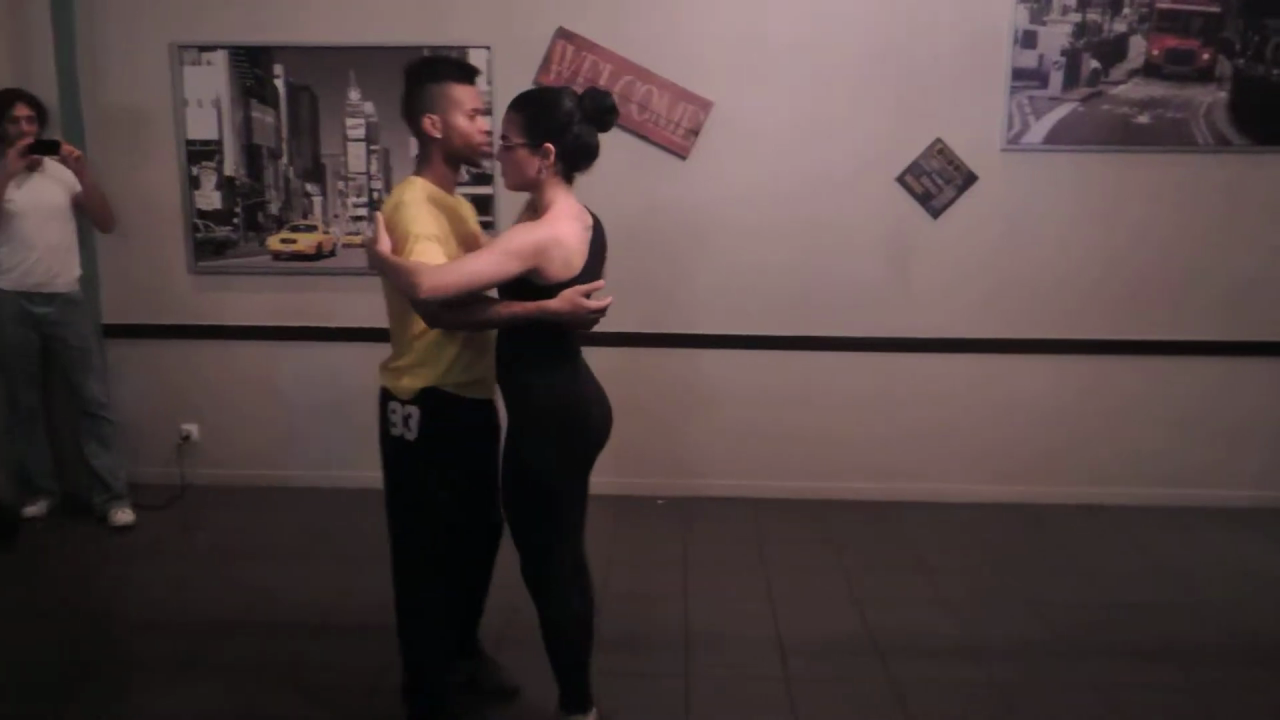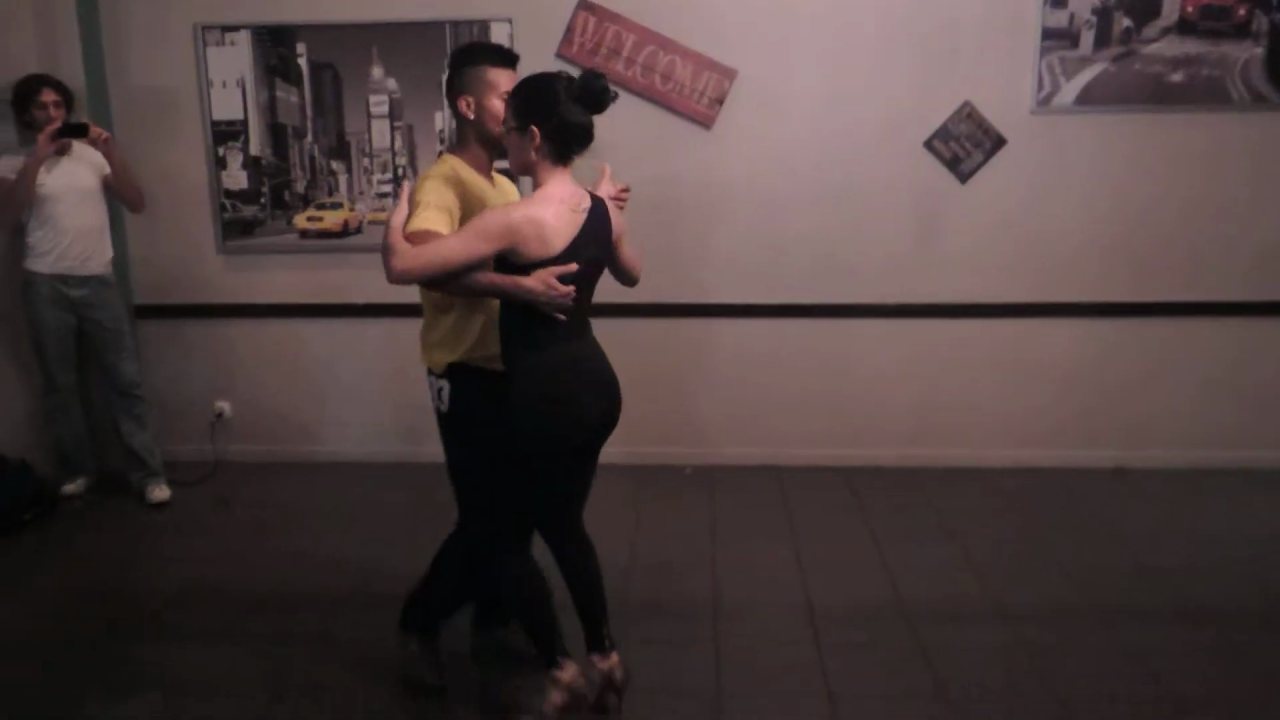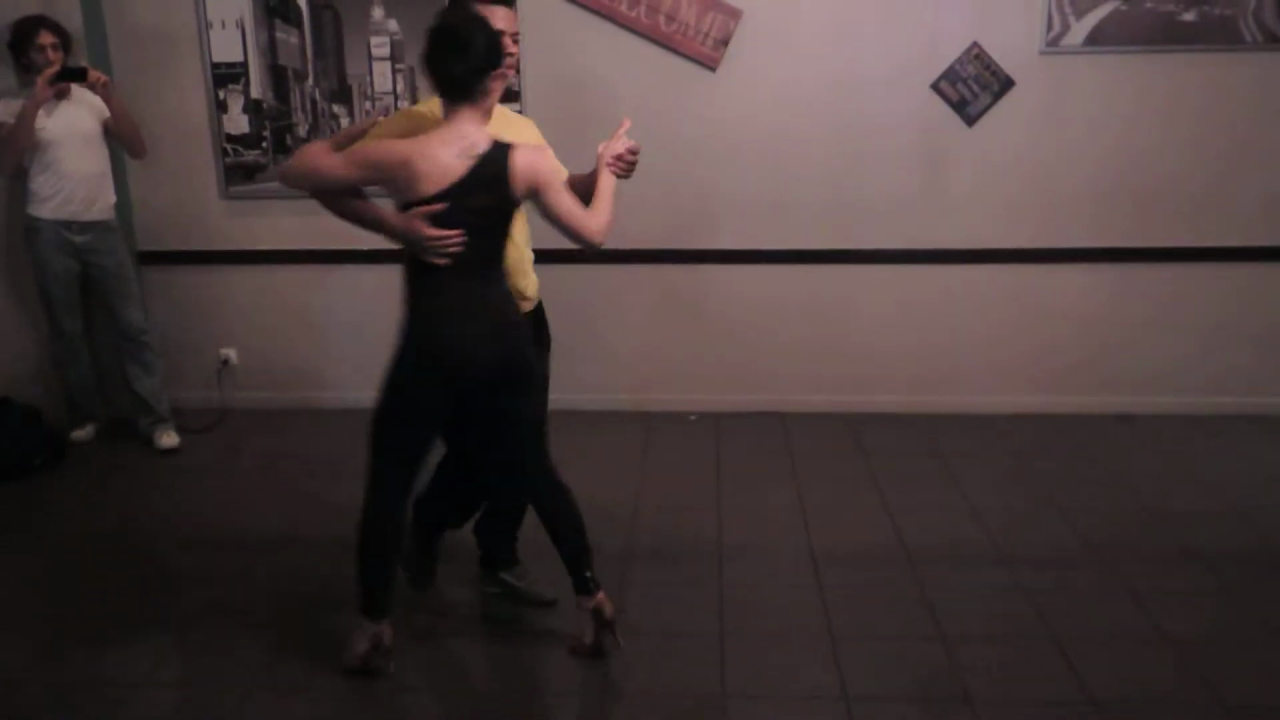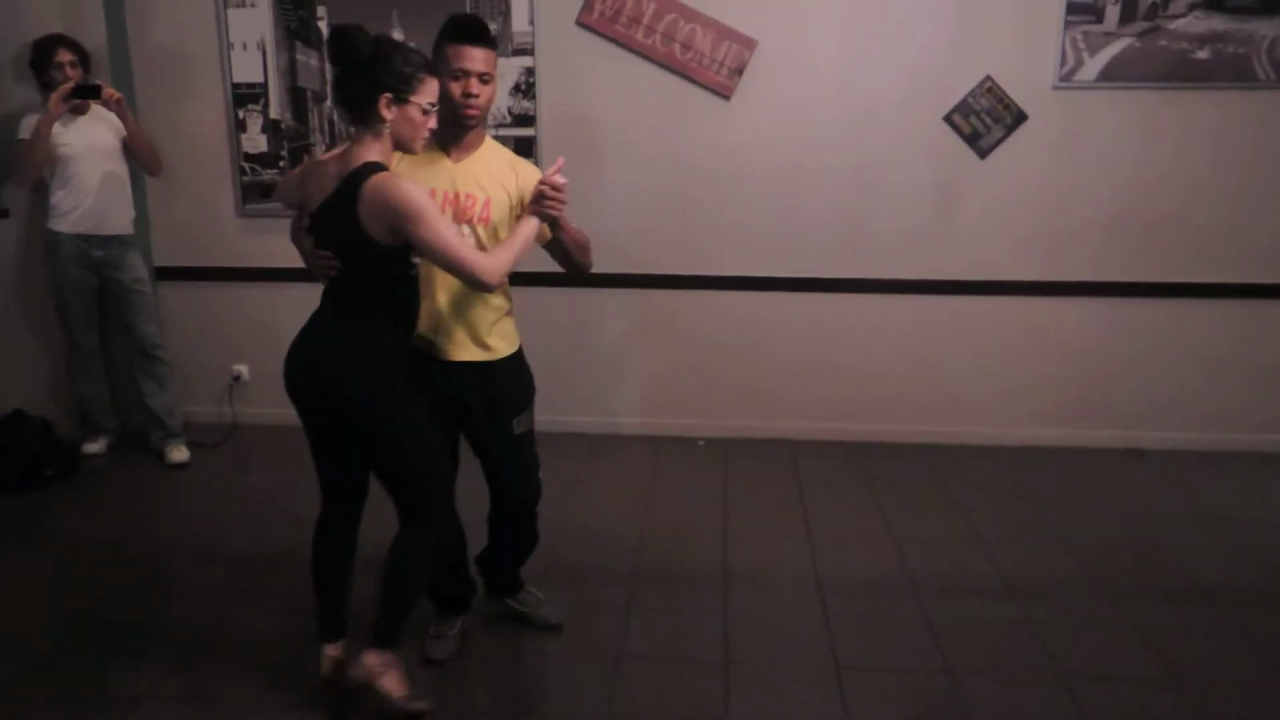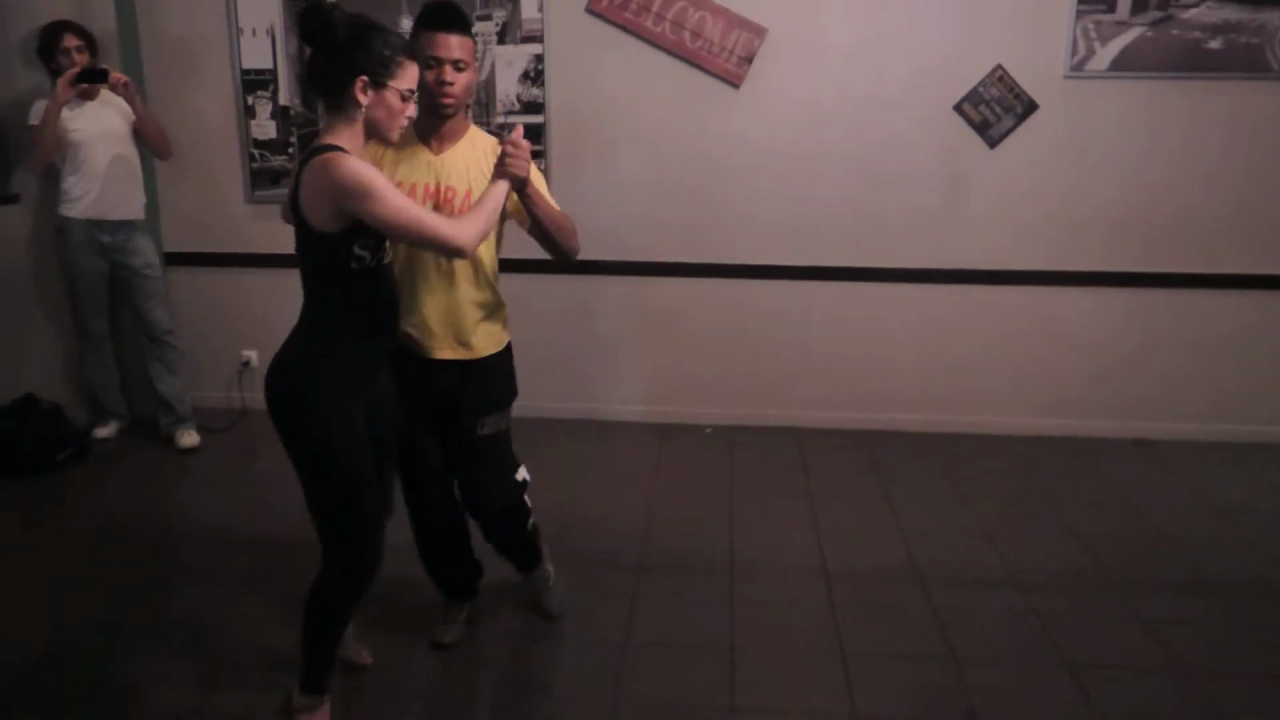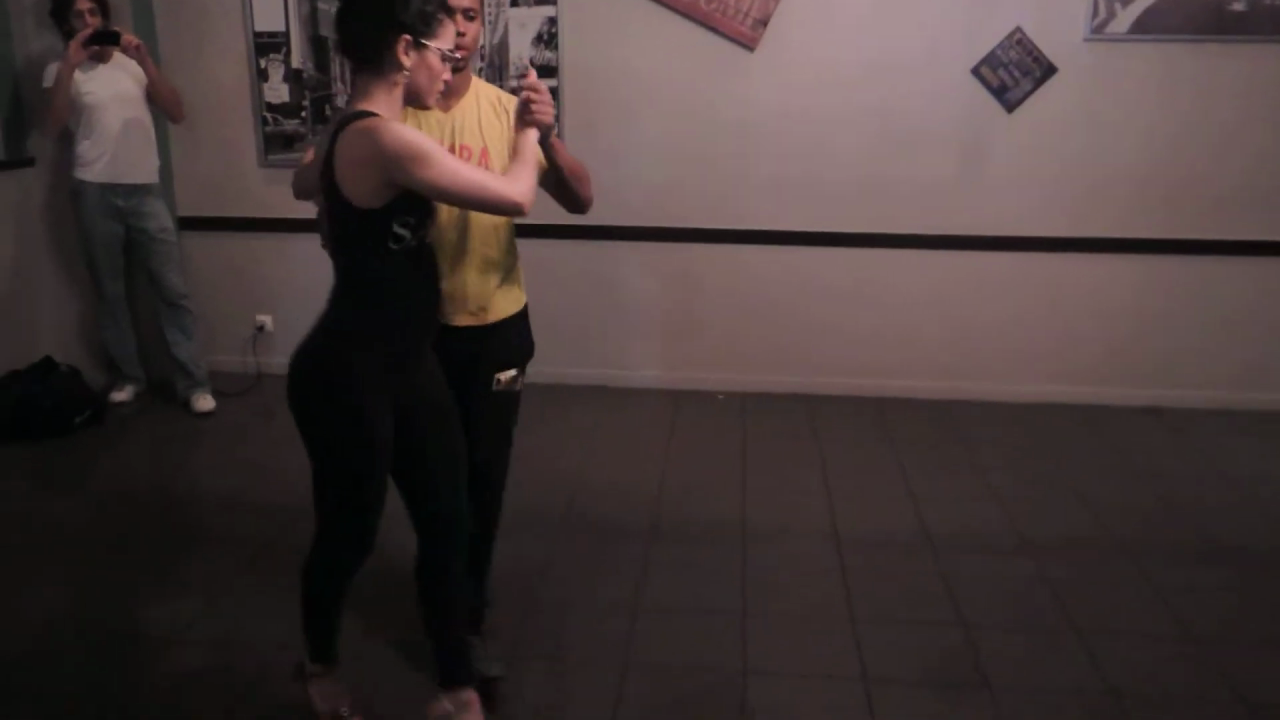
dt=0.4s
person 1, frame 1
left shoulder: (539, 237)
right shoulder: (582, 222)
left elbow: (427, 285)
left wrist: (381, 255)
left hip: (549, 419)
right hip: (575, 407)
left knee: (546, 570)
right knee: (563, 560)
person 1, frame 2
left shoulder: (519, 219)
right shoulder: (602, 211)
left elbow: (402, 267)
right elbow: (631, 274)
left wrist: (394, 226)
left hip: (547, 397)
right hip: (594, 385)
left knee: (500, 538)
right knee: (564, 526)
right ankle: (604, 659)
person 1, frame 3
left shoulder: (402, 155)
right shoulder: (525, 160)
left elbow: (296, 171)
right elbow: (594, 232)
left wrist: (352, 135)
right wrist: (607, 168)
left hip: (437, 342)
right hip: (504, 335)
left knee: (387, 487)
right knee: (533, 472)
left ankle: (374, 629)
right ankle: (594, 598)
person 1, frame 4
left shoulder: (321, 175)
right shoulder: (397, 193)
left elbow: (287, 192)
right elbow: (486, 274)
left wrist: (341, 153)
right wrist: (535, 217)
left hip: (312, 360)
right hip: (370, 371)
left knee: (339, 504)
right knee: (427, 507)
left ankle: (334, 646)
right ankle: (379, 655)
person 1, frame 5
left shoulder: (322, 165)
right shoulder: (342, 173)
right elbow: (457, 239)
right wrist: (503, 181)
left hip: (358, 372)
right hip: (319, 383)
left knee: (357, 517)
right knee: (356, 546)
left ankle: (331, 627)
person 1, frame 6
left shoulder: (353, 134)
right shoulder: (383, 139)
left elbow: (309, 182)
right elbow: (514, 196)
right wrist: (529, 130)
left hip: (408, 365)
right hip: (346, 376)
left knee: (448, 526)
right knee: (348, 535)
person 2, frame 1
left shoulder: (453, 202)
right shoulder: (414, 206)
right elbow: (437, 305)
right wrist: (549, 309)
left hip: (469, 401)
right hip: (428, 409)
left knee: (479, 539)
right knee: (432, 559)
left ankle: (461, 652)
person 2, frame 2
left shoulder: (503, 184)
right shoulder: (442, 184)
right wrist: (520, 287)
left hip: (513, 373)
right hip: (469, 378)
right knee: (488, 518)
left ankle: (492, 615)
right ankle: (418, 625)
person 2, frame 3
left shoulder: (520, 128)
right shoulder: (420, 123)
left elbow: (560, 193)
right elbow: (332, 185)
left wrist: (605, 172)
right wrist: (402, 228)
left hip: (523, 316)
left ankle: (500, 560)
right ankle: (426, 527)
person 2, frame 4
left shoulder: (516, 173)
right shoulder: (392, 162)
left elbow: (579, 264)
left wrist: (556, 220)
right wrist: (312, 253)
left hip: (495, 364)
right hip: (418, 362)
left knee: (519, 493)
left ankle: (505, 583)
right ankle: (452, 604)
person 2, frame 5
left shoulder: (499, 157)
right shoulder: (378, 154)
left elbow: (567, 249)
left wrist: (525, 186)
left hip: (479, 357)
right hip: (405, 356)
left knee: (493, 488)
right knee: (426, 494)
left ankle: (530, 560)
right ankle: (457, 590)
person 2, frame 6
left shoulder: (507, 111)
left elbow: (580, 200)
right elbow: (314, 185)
left wrist: (548, 135)
left hip: (494, 325)
left knee: (483, 470)
left ankle: (467, 617)
person 3, frame 1
left shoulder: (63, 171)
left elbow: (106, 223)
left wrist: (82, 170)
left hip: (65, 299)
left knee: (93, 399)
left ankle: (111, 496)
right ankle: (39, 490)
person 3, frame 2
left shoulder: (91, 154)
left elbow: (136, 204)
left wrist: (111, 152)
right wrist: (36, 160)
left hip: (98, 281)
right hip: (46, 285)
left knee: (126, 380)
right knee: (60, 385)
left ankle: (148, 473)
right ankle: (76, 469)
person 3, frame 3
left shoulder: (90, 98)
left elbow: (137, 150)
left wrist: (110, 97)
left hip: (101, 226)
right hip: (49, 231)
left knee: (132, 326)
right knee: (66, 331)
left ankle: (156, 419)
right ankle: (85, 416)
person 3, frame 4
left shoulder: (109, 115)
right shoulder: (36, 123)
left elbow: (154, 167)
right elbow: (26, 179)
left wrist: (125, 114)
right wrist: (49, 118)
left hip: (121, 241)
right hip: (69, 244)
left knee: (149, 340)
right knee: (83, 344)
left ankle: (168, 434)
right ankle: (100, 428)
person 3, frame 5
left shoulder: (118, 99)
right shoulder: (46, 108)
left elbow: (164, 150)
right elbow: (37, 165)
left wrist: (133, 98)
right wrist: (57, 103)
left hip: (131, 227)
right hip: (80, 229)
left knee: (158, 325)
right knee: (93, 328)
left ankle: (177, 419)
right ankle: (109, 413)
person 3, frame 6
left shoulder: (131, 63)
right shoulder: (61, 71)
left elbow: (176, 114)
right elbow: (52, 127)
left wrist: (146, 61)
right wrist: (68, 66)
left hip: (145, 190)
right hip: (95, 193)
left knee: (173, 289)
right knee: (109, 292)
left ankle: (194, 383)
right ankle: (128, 376)
